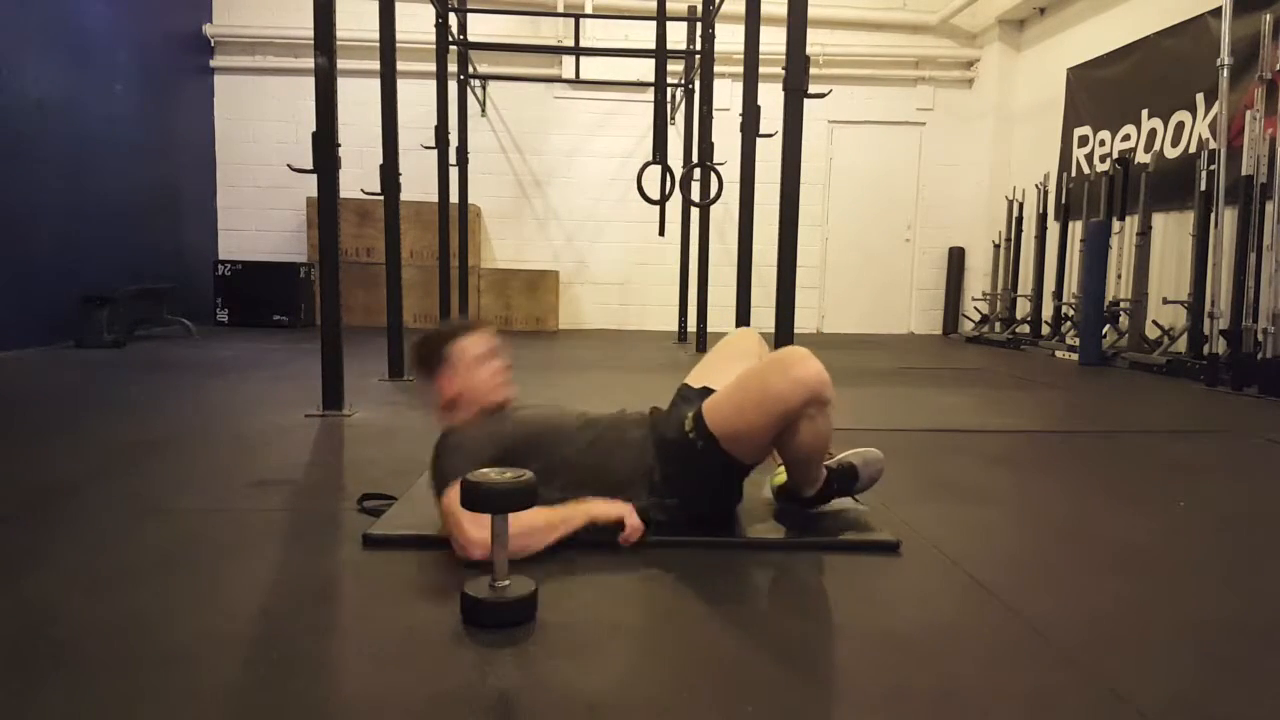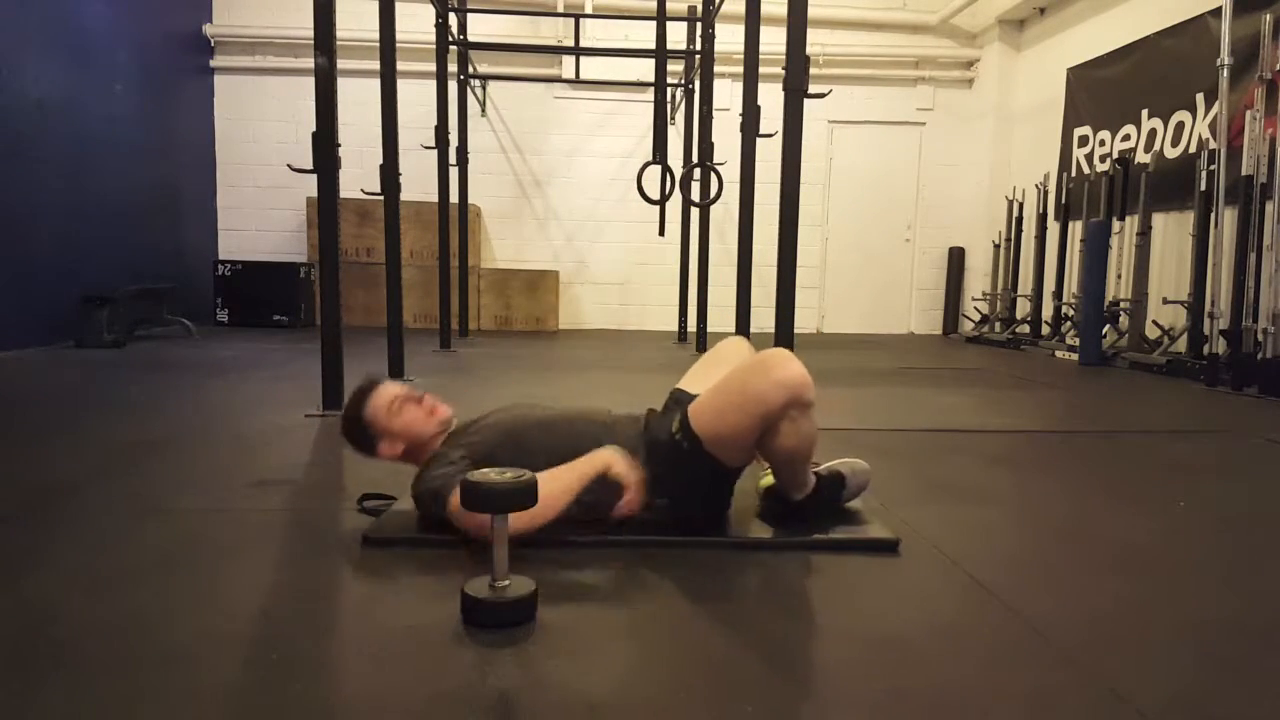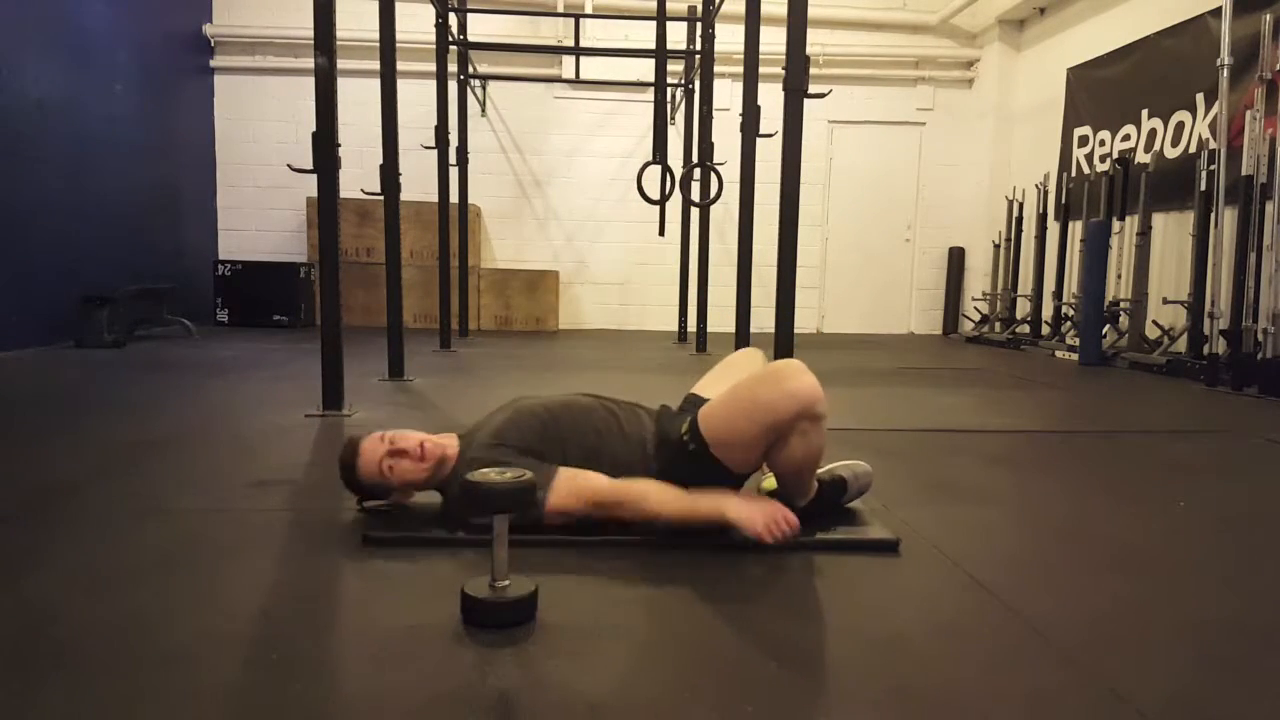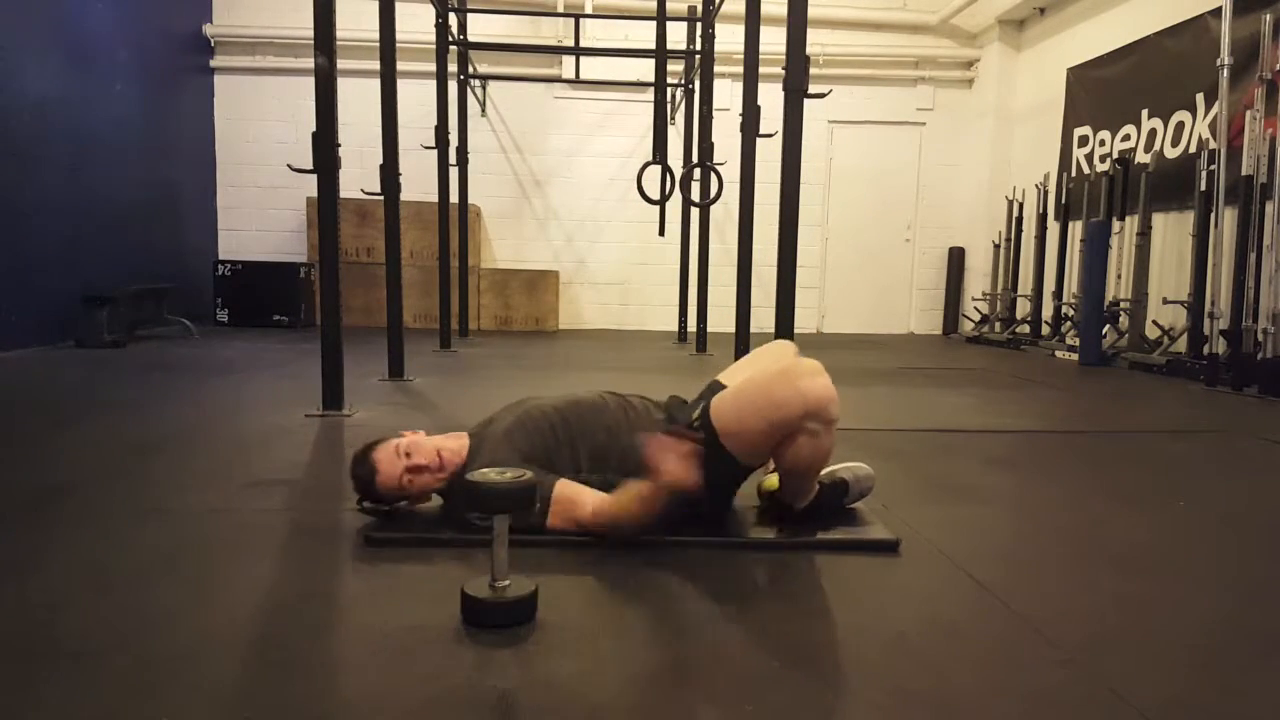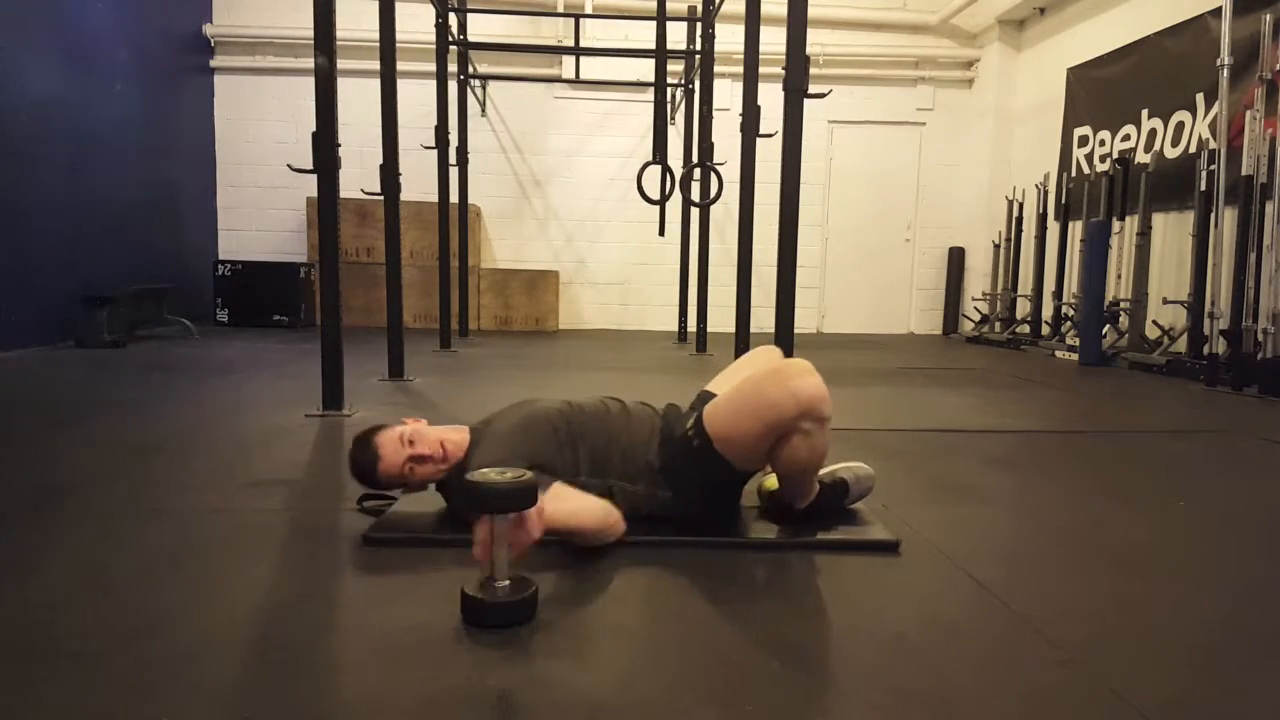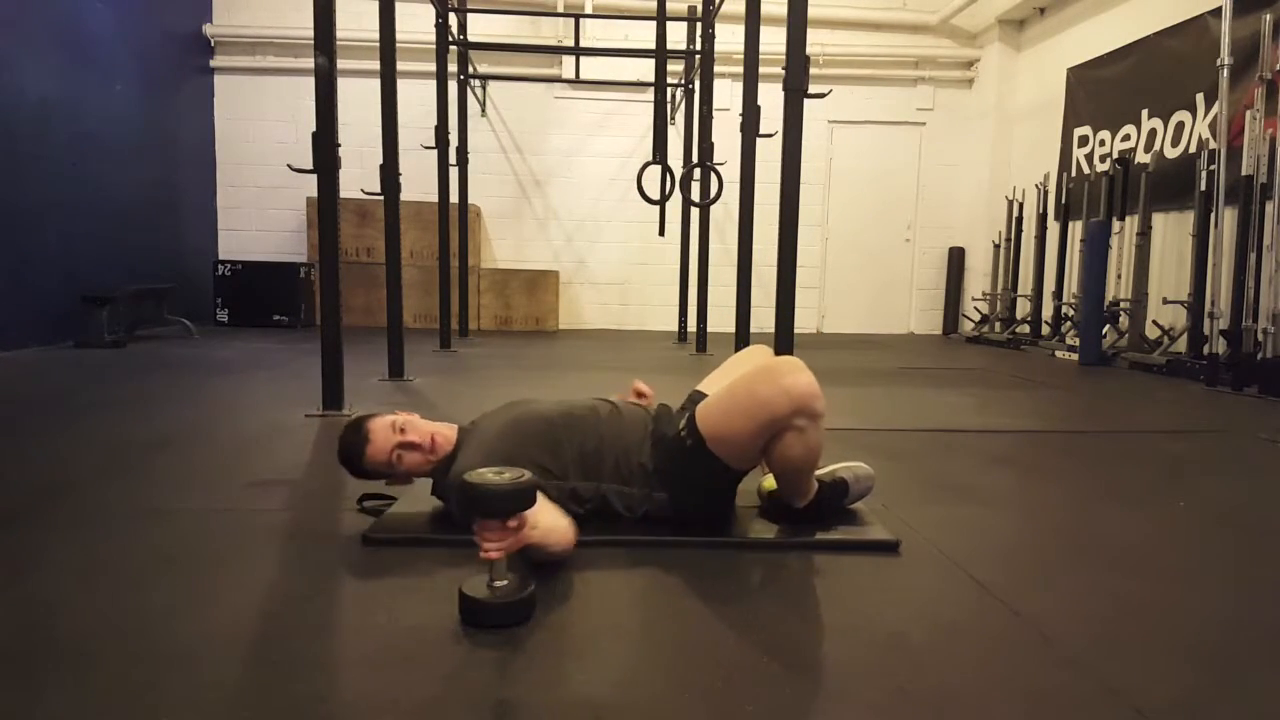
dt=0.2s
person 1, frame 1
left shoulder: (498, 425)
right shoulder: (467, 453)
right elbow: (476, 541)
right wrist: (589, 509)
left hip: (663, 437)
right hip: (676, 482)
left knee: (745, 342)
right knee: (801, 374)
left ankle: (804, 474)
right ankle: (806, 491)
person 1, frame 2
left shoulder: (468, 440)
right shoulder: (443, 477)
right elbow: (497, 518)
right wrist: (599, 459)
left hip: (651, 433)
right hip: (664, 491)
left knee: (736, 351)
right knee: (783, 374)
left ankle: (788, 478)
right ankle: (799, 498)
person 1, frame 3
left shoulder: (478, 442)
right shoulder: (479, 477)
right elbow: (600, 495)
right wrist: (723, 505)
left hip: (665, 434)
right hip: (676, 469)
left knee: (753, 361)
right knee: (796, 388)
left ankle: (791, 482)
right ankle: (804, 499)
person 1, frame 4
left shoulder: (487, 437)
right elbow: (607, 514)
right wrist: (660, 482)
left hip: (674, 423)
right hip: (684, 456)
left knee: (784, 353)
right knee: (810, 389)
left ankle: (786, 479)
right ankle: (801, 501)
person 1, frame 5
left shoulder: (485, 435)
right shoulder: (484, 474)
right elbow: (609, 521)
right wrist: (540, 517)
left hip: (669, 436)
right hip: (683, 479)
left knee: (771, 358)
right knee: (802, 387)
left ankle: (789, 483)
right ankle: (803, 502)
person 1, frame 6
left shoulder: (478, 433)
right shoulder: (467, 477)
right elbow: (561, 533)
left wrist: (629, 408)
right wrist: (521, 529)
left hip: (661, 435)
right hip: (676, 479)
left knee: (760, 356)
right knee: (793, 385)
left ankle: (789, 481)
right ankle: (801, 501)
